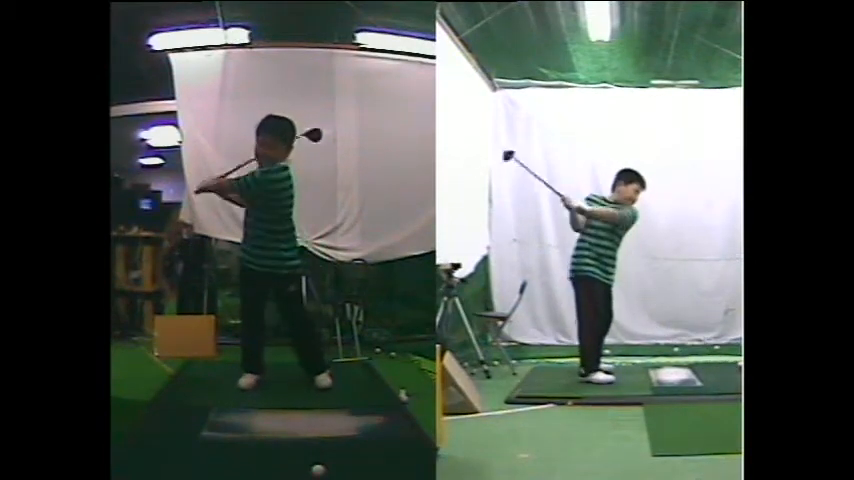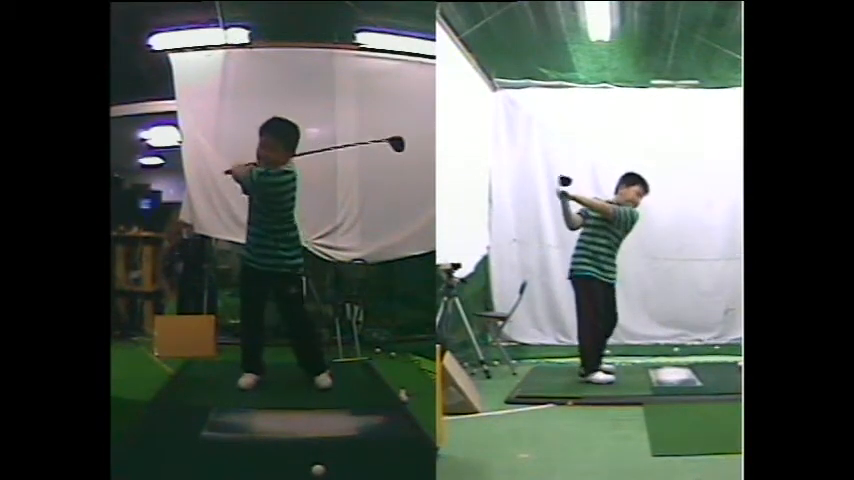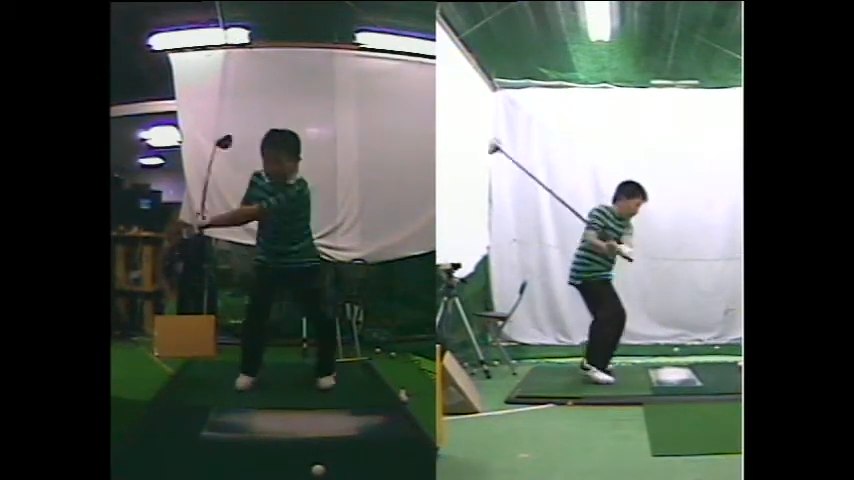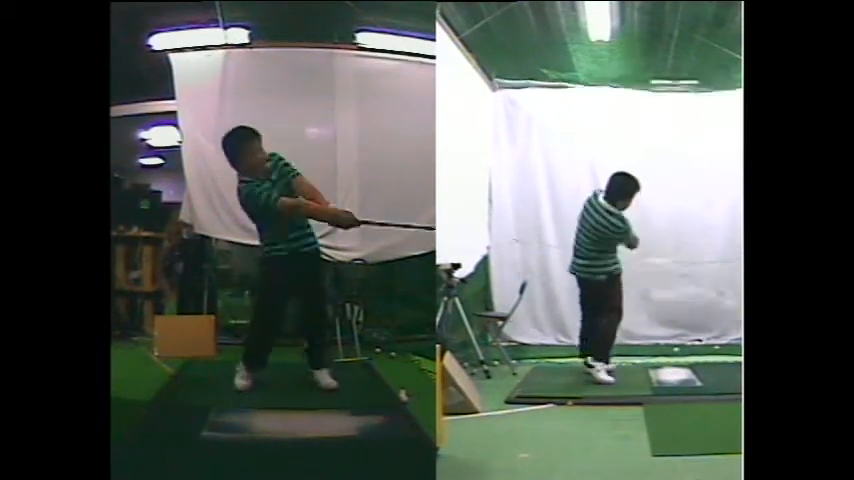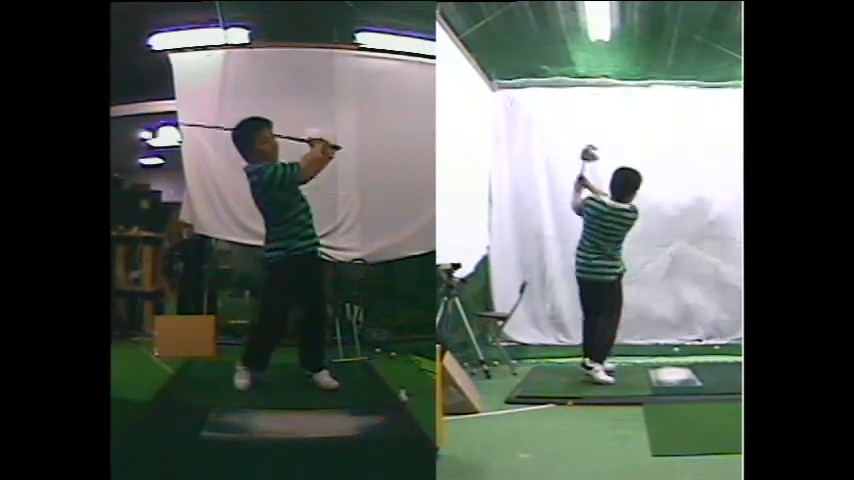
dt=0.2s
person 1, frame 1
left shoulder: (273, 176)
right shoulder: (264, 172)
left elbow: (229, 185)
right elbow: (246, 199)
left wrist: (208, 185)
right wrist: (217, 185)
left hip: (282, 263)
right hip: (253, 259)
left knee: (296, 316)
right knee: (251, 316)
left ankle: (318, 368)
right ankle: (253, 368)
person 1, frame 2
left shoulder: (275, 179)
right shoulder: (274, 174)
left elbow: (245, 177)
left wrist: (238, 169)
right wrist: (247, 170)
left hip: (283, 262)
right hip: (254, 260)
left knee: (295, 318)
right knee: (250, 316)
left ankle: (318, 368)
right ankle: (253, 368)
person 1, frame 3
left shoulder: (298, 190)
right shoulder: (260, 179)
left elbow: (251, 212)
right elbow: (247, 208)
left wrist: (213, 221)
left hip: (302, 263)
right hip: (267, 261)
left knee: (319, 319)
right knee: (255, 317)
left ankle: (325, 369)
right ankle: (249, 369)
person 1, frame 4
left shoulder: (275, 162)
right shoulder: (250, 190)
left elbow: (303, 186)
right elbow: (291, 205)
left wrist: (329, 210)
right wrist: (332, 215)
left hip: (306, 250)
right hip: (277, 257)
left knee: (315, 310)
right knee: (267, 313)
left ankle: (318, 365)
right ankle: (248, 366)
person 1, frame 5
left shoulder: (272, 170)
right shoulder: (267, 175)
left elbow: (301, 170)
right elbow: (305, 171)
left wrist: (319, 153)
right wrist: (320, 149)
left hip: (305, 251)
right hip: (284, 257)
left knee: (314, 312)
right knee: (273, 315)
left ankle: (315, 366)
right ankle: (247, 365)
person 2, frame 1
left shoulder: (630, 214)
right shoulder: (592, 200)
left elbow: (611, 215)
right elbow: (578, 225)
left wrist: (585, 208)
right wrist: (572, 209)
left hip: (605, 273)
right hip: (585, 269)
left knee: (604, 318)
right knee: (590, 319)
left ankle: (592, 361)
right ankle: (588, 369)
person 2, frame 2
left shoulder: (631, 215)
right shoulder: (591, 205)
left elbow: (605, 209)
right elbow: (572, 224)
left wrist: (574, 197)
right wrist: (564, 202)
left hip: (606, 275)
right hip: (584, 270)
left knee: (608, 318)
right knee: (591, 318)
left ankle: (593, 362)
right ankle: (589, 369)
person 2, frame 3
left shoulder: (626, 225)
right shoulder: (600, 213)
left elbow: (626, 244)
right elbow: (590, 240)
left wrist: (618, 247)
right wrist: (607, 248)
left hip: (590, 275)
right hip: (590, 276)
left knee: (604, 317)
right knee: (614, 317)
left ankle: (593, 361)
right ankle: (593, 364)
person 2, frame 4
left shoulder: (594, 199)
right shoulder: (620, 223)
right elbow: (632, 244)
right wrist: (634, 239)
left hip: (581, 269)
right hip: (605, 272)
left knee: (589, 315)
right knee: (611, 314)
left ankle: (589, 357)
right ankle: (597, 361)
person 2, frame 5
left shoulder: (593, 205)
right shoulder: (631, 213)
left elbow: (577, 206)
left wrist: (579, 185)
right wrist: (590, 186)
left hip: (585, 270)
right hip: (609, 273)
left knee: (591, 316)
right knee: (608, 317)
left ankle: (592, 358)
right ankle: (593, 362)
